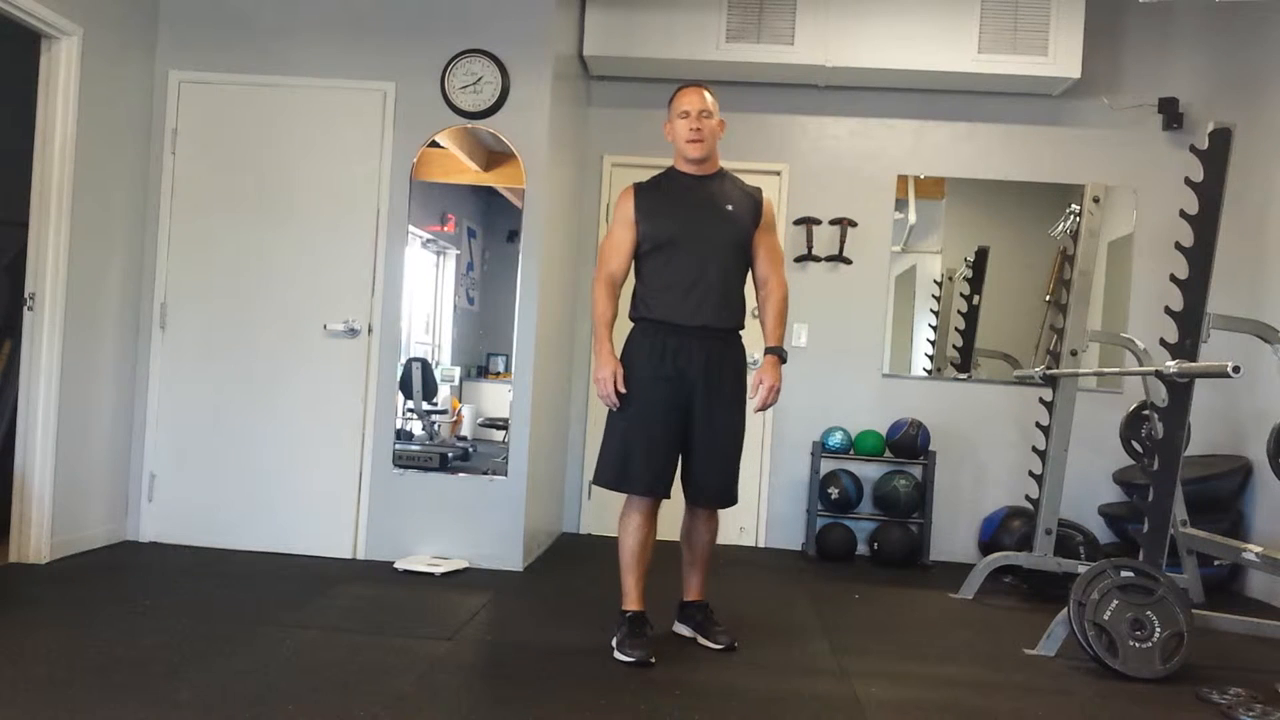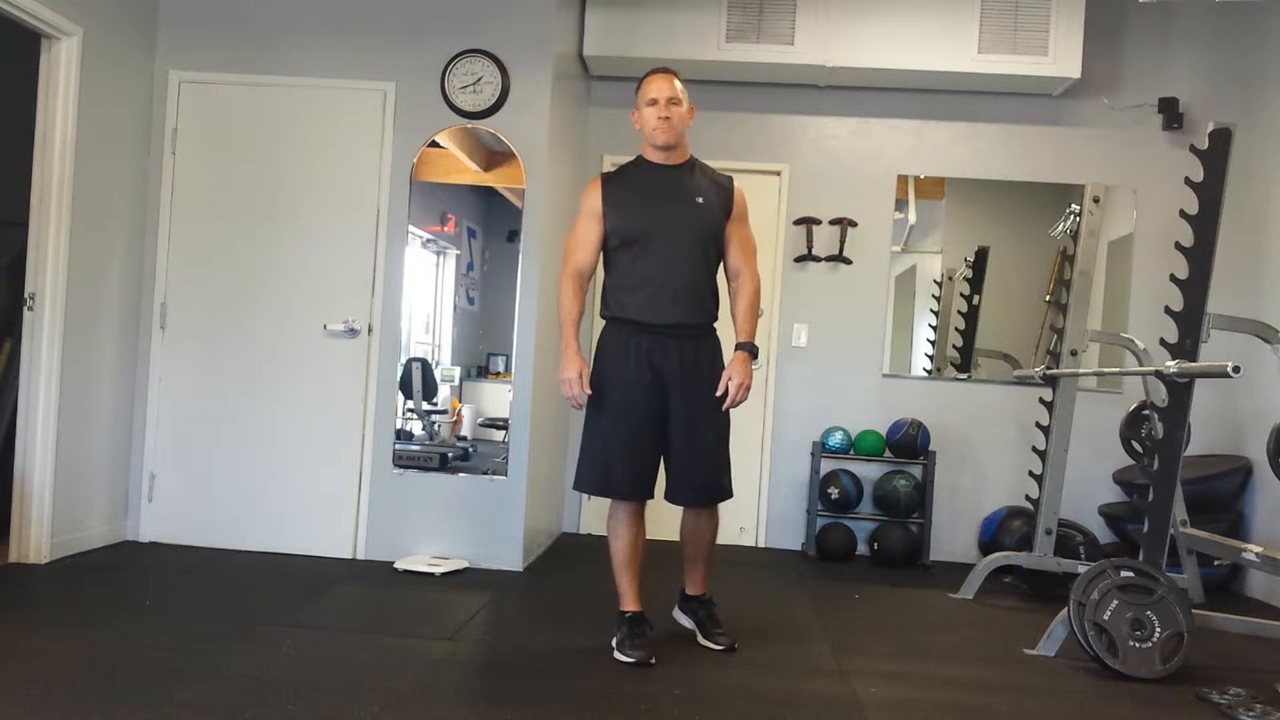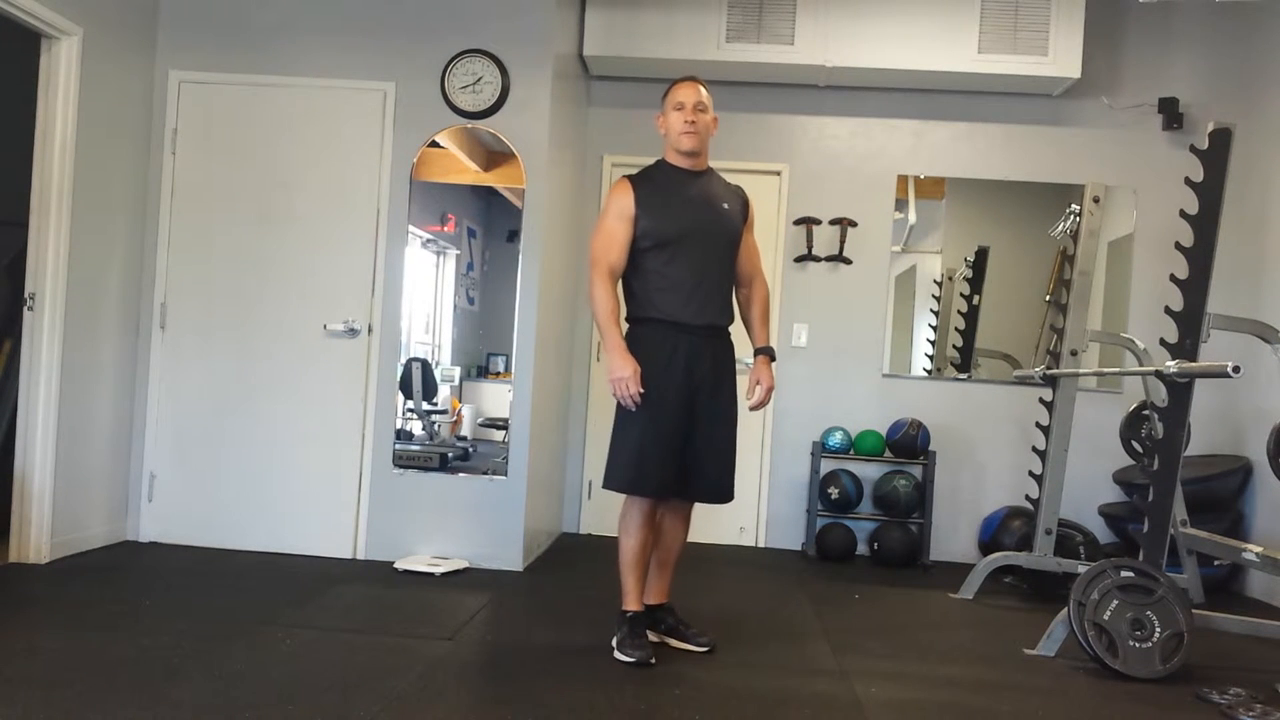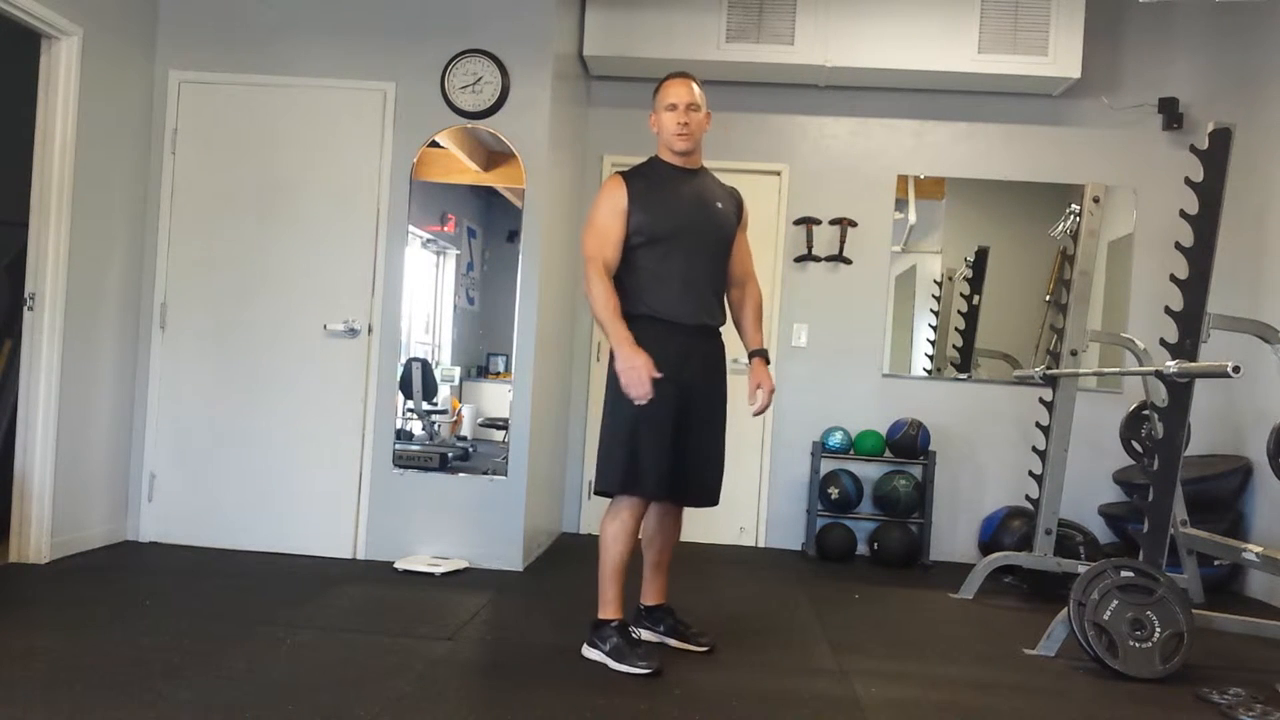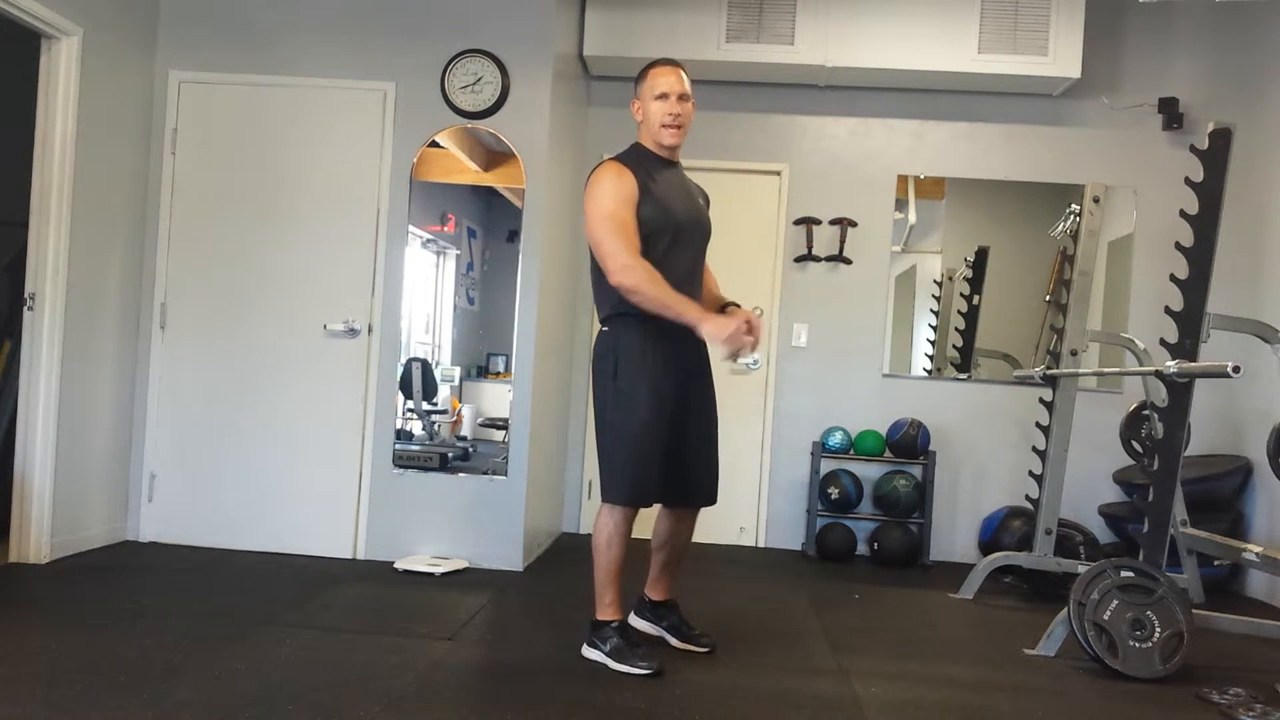
dt=1s
person 1, frame 1
left shoulder: (751, 203)
right shoulder: (639, 197)
left elbow: (771, 283)
right elbow: (608, 277)
left wrist: (773, 354)
right wrist: (603, 350)
left hip: (721, 356)
right hip: (652, 351)
left knee: (709, 494)
right knee: (643, 490)
left ankle: (693, 606)
right ankle: (632, 616)
person 1, frame 2
left shoulder: (723, 192)
right shoulder: (607, 189)
left elbow: (743, 276)
right elbow: (576, 271)
left wrist: (744, 351)
right wrist: (570, 350)
left hip: (698, 351)
right hip: (627, 350)
left knee: (704, 489)
right knee: (627, 492)
left ankle: (695, 599)
right ankle: (631, 616)
person 1, frame 3
left shoulder: (734, 200)
right shoulder: (633, 191)
left elbow: (751, 282)
right elbow: (603, 274)
left wrist: (763, 353)
right wrist: (616, 350)
left hip: (713, 354)
right hip: (655, 348)
left knee: (683, 491)
right knee: (645, 490)
left ankle: (658, 608)
right ankle: (630, 615)
person 1, frame 4
left shoulder: (729, 201)
right shoulder: (625, 188)
left elbow: (742, 283)
right elbow: (597, 272)
left wrist: (756, 354)
right wrist: (625, 349)
left hip: (704, 354)
right hip: (646, 355)
left knee: (675, 492)
right knee: (633, 491)
left ankle: (653, 611)
right ankle: (606, 628)
person 1, frame 5
left shoulder: (692, 191)
right shoulder: (617, 177)
right elbow: (623, 267)
left wrist: (728, 310)
right wrist: (705, 318)
left hip: (688, 350)
right hip: (635, 347)
left knee: (689, 490)
right knee: (626, 493)
left ankle: (656, 605)
right ankle: (605, 628)
